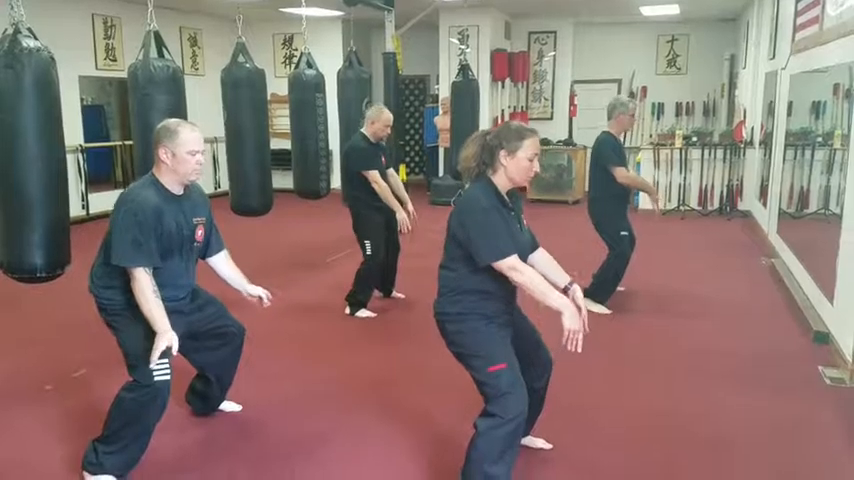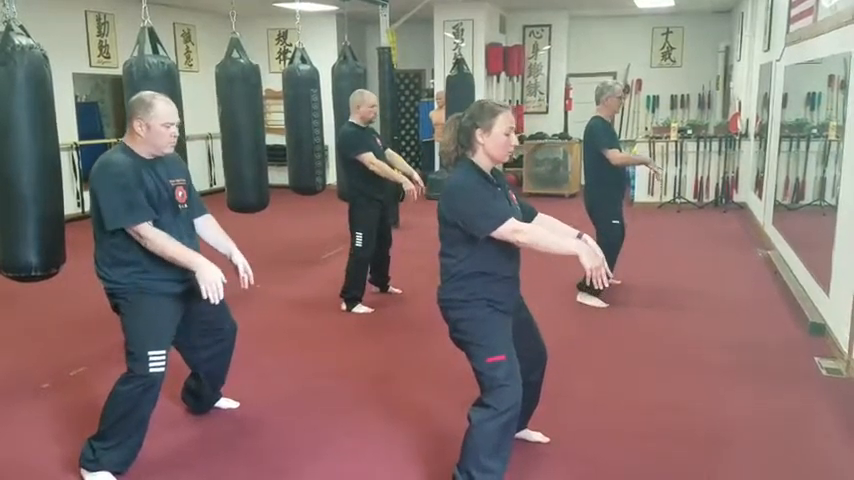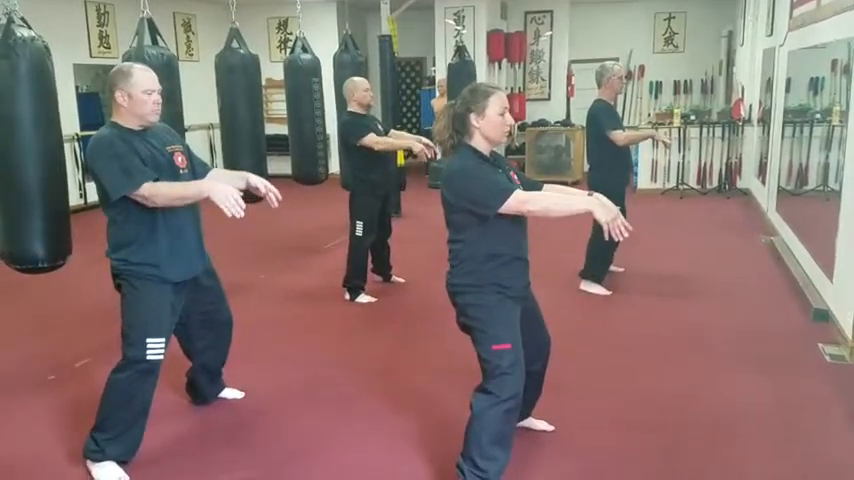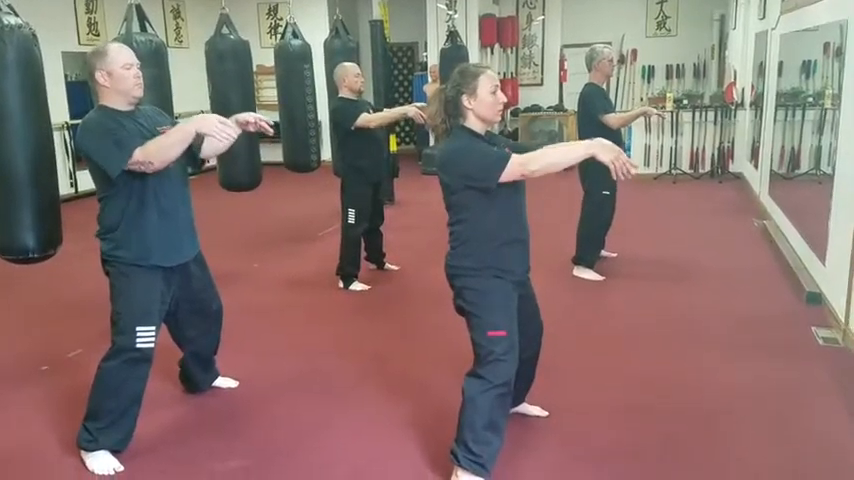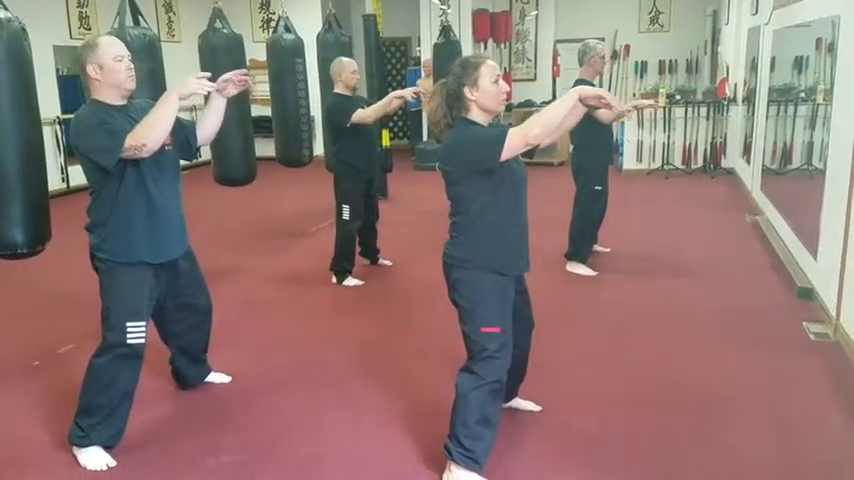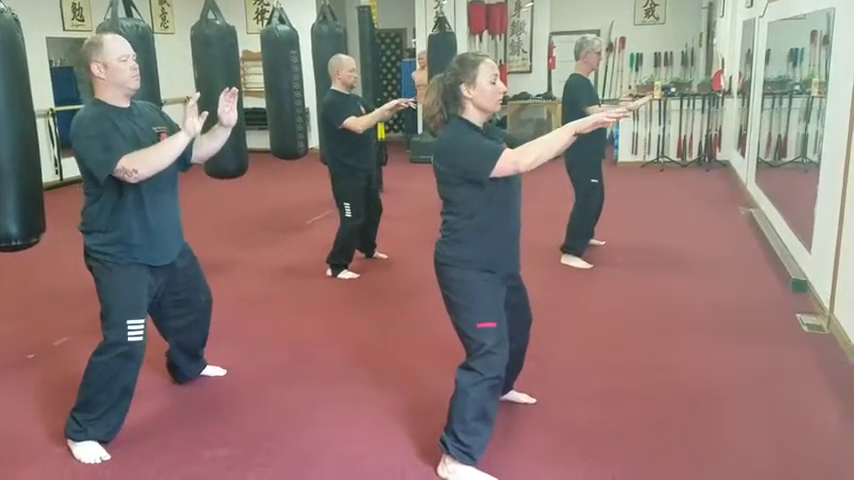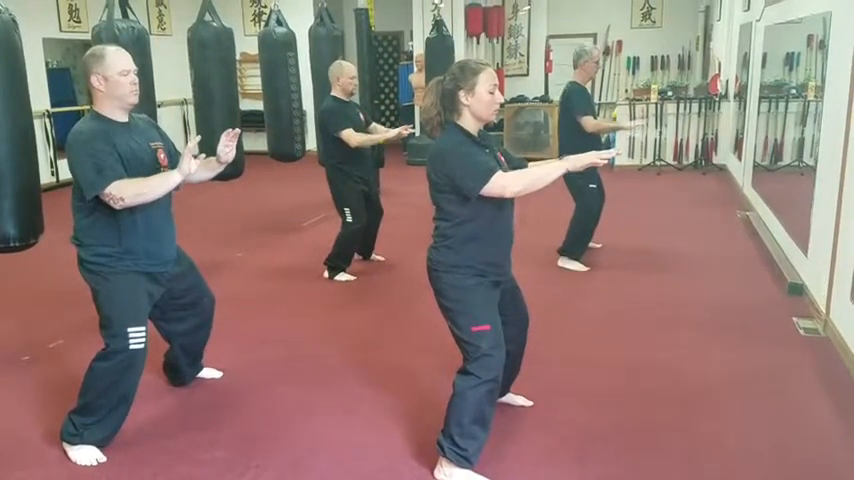
dt=0.7s
person 1, frame 1
left shoulder: (196, 196)
right shoulder: (140, 204)
left elbow: (215, 251)
right elbow: (139, 275)
left wrist: (245, 286)
right wrist: (163, 328)
left hip: (181, 294)
right hip: (127, 300)
left knee: (229, 333)
right knee: (153, 381)
left ankle: (205, 399)
person 1, frame 2
left shoulder: (173, 163)
right shoulder: (114, 169)
left elbow: (200, 216)
right elbow: (144, 233)
left wrist: (233, 252)
right wrist: (200, 264)
left hip: (184, 275)
right hip: (139, 285)
left knee: (220, 331)
right knee: (147, 371)
left ankle: (202, 397)
person 1, frame 3
left shoulder: (165, 134)
right shoulder: (106, 145)
left elbow: (203, 174)
right elbow: (149, 194)
left wrist: (242, 178)
right wrist: (209, 189)
left hip: (192, 261)
right hip: (146, 271)
left knee: (215, 325)
right knee: (142, 360)
left ankle: (207, 387)
person 1, frame 4
left shoulder: (154, 115)
right shoulder: (96, 127)
left elbow: (199, 152)
right elbow: (146, 160)
left wrist: (233, 126)
right wrist: (195, 124)
left hip: (181, 247)
right hip: (135, 257)
left knee: (204, 314)
right knee: (133, 348)
left ankle: (200, 375)
right ankle: (96, 442)
person 1, frame 5
left shoulder: (146, 107)
right shoulder: (89, 121)
left elbow: (197, 139)
right elbow: (141, 145)
left wrist: (218, 97)
right wrist: (176, 94)
left hip: (171, 243)
right hip: (125, 255)
left knee: (193, 311)
right knee: (123, 344)
left ankle: (192, 371)
right ankle: (87, 437)
person 1, frame 6
left shoulder: (150, 113)
right shoulder: (90, 123)
left elbow: (192, 156)
right elbow: (132, 169)
left wrist: (224, 126)
right wrist: (184, 132)
left hip: (168, 245)
right hip: (120, 254)
left knee: (195, 305)
right knee: (124, 342)
left ankle: (188, 366)
right ankle: (84, 431)
person 1, frame 7
left shoulder: (146, 126)
right shoulder: (87, 137)
left elbow: (183, 173)
right elbow: (118, 195)
left wrist: (217, 162)
right wrist: (177, 173)
left hip: (163, 253)
right hip: (114, 263)
left knee: (198, 306)
right knee: (126, 348)
left ankle: (184, 368)
right ankle: (80, 435)
person 2, frame 1
left shoulder: (509, 199)
right shoulder: (476, 205)
left elbow: (534, 251)
right elbow: (513, 268)
left wrist: (571, 287)
right wrist: (563, 306)
left hip: (500, 307)
right hip: (469, 315)
left knee: (538, 366)
right knee: (508, 401)
left ankle: (516, 433)
person 2, frame 2
left shoulder: (493, 179)
right shoulder: (462, 187)
left elbow: (535, 218)
right elbow: (517, 233)
left wrist: (581, 236)
right wrist: (578, 249)
left hip: (503, 295)
right hip: (472, 303)
left knee: (532, 359)
right knee: (503, 391)
left ankle: (513, 426)
person 2, frame 3
left shoulder: (495, 162)
right shoulder: (463, 171)
left elbow: (541, 188)
right elbow: (526, 203)
left wrist: (591, 196)
right wrist: (590, 204)
left hip: (511, 281)
right hip: (482, 289)
left knee: (536, 348)
right knee: (504, 377)
left ankle: (517, 414)
person 2, frame 4
left shoulder: (491, 142)
right shoulder: (459, 151)
left elbow: (537, 153)
right elbow: (528, 167)
left wrist: (593, 146)
right wrist: (592, 147)
left hip: (508, 266)
right hip: (480, 273)
left knee: (528, 335)
right knee: (497, 361)
left ankle: (510, 400)
person 2, frame 5
left shoulder: (492, 134)
right shoulder: (462, 142)
left elbow: (546, 136)
right elbow: (530, 135)
left wrist: (583, 103)
right wrist: (577, 93)
left hip: (504, 263)
right hip: (476, 268)
left knee: (518, 331)
right knee: (489, 356)
left ankle: (504, 394)
person 2, frame 6
left shoulder: (488, 133)
right shoulder: (455, 142)
left elbow: (525, 152)
right elbow: (520, 161)
left wrist: (581, 127)
right wrist: (576, 126)
left hip: (497, 261)
right hip: (467, 266)
left knee: (516, 326)
right knee: (487, 351)
left ankle: (498, 389)
person 2, frame 7
left shoulder: (482, 142)
right shoulder: (450, 150)
left elbow: (522, 169)
right elbow: (507, 186)
left wrist: (573, 161)
right wrist: (570, 163)
left hip: (491, 265)
right hip: (461, 272)
left knee: (515, 325)
right knee: (485, 356)
left ankle: (496, 391)
person 3, frame 1
left shoulder: (612, 141)
right shoulder: (606, 142)
left elbow: (625, 173)
right elbow: (622, 177)
left wrist: (646, 188)
right wrist: (650, 190)
left hip: (613, 206)
right hip: (604, 207)
left knee: (627, 243)
right knee: (621, 251)
left ankle: (605, 282)
right ankle: (592, 298)
person 3, frame 2
left shoulder: (604, 125)
right shoulder: (597, 126)
left elbow: (615, 158)
right elbow: (615, 158)
left wrist: (639, 164)
right wrist: (646, 160)
left hip: (608, 193)
right hip: (600, 195)
left knee: (615, 235)
right knee: (609, 240)
right ankle: (587, 290)
person 3, frame 3
left shoulder: (607, 107)
right shoulder: (600, 109)
right elbow: (620, 138)
right wrist: (651, 134)
left hip: (613, 177)
right hip: (604, 178)
right knee: (605, 226)
left ankle: (603, 263)
right ankle: (589, 278)
person 3, frame 4
left shoulder: (598, 91)
right shoulder: (591, 93)
left elbow: (610, 122)
right elbow: (613, 122)
left wrist: (637, 116)
right wrist: (642, 110)
left hip: (603, 161)
right hip: (595, 163)
left knee: (604, 208)
right knee: (594, 209)
left ankle: (595, 248)
right ankle: (582, 263)
person 3, frame 5
left shoulder: (589, 86)
right shoulder: (582, 88)
left elbow: (603, 116)
right elbow: (606, 116)
left wrist: (627, 108)
right wrist: (634, 105)
left hip: (595, 156)
right hip: (587, 158)
left knee: (597, 202)
right knee: (587, 204)
left ankle: (588, 243)
right ankle: (574, 259)
person 3, frame 6
left shoulder: (582, 82)
right shoulder: (576, 84)
left elbow: (595, 112)
right elbow: (596, 114)
left wrist: (618, 108)
right wrist: (628, 108)
left hip: (588, 153)
right hip: (580, 154)
left knee: (595, 196)
right knee: (586, 199)
left ankle: (585, 236)
right ankle: (570, 252)
person 3, frame 7
left shoulder: (579, 90)
right shoulder: (574, 92)
left elbow: (590, 125)
right elbow: (590, 125)
left wrist: (615, 126)
right wrist: (621, 125)
left knee: (596, 199)
right knee: (588, 204)
left ankle: (582, 239)
right ankle: (568, 255)
person 4, frame 1
left shoulder: (377, 145)
right shoulder: (358, 147)
left elbow: (391, 175)
right elbow: (376, 182)
left wrist: (407, 202)
right wrist: (398, 210)
left hip: (381, 206)
right hip: (365, 209)
left knee: (392, 247)
right knee: (374, 256)
left ankle: (385, 288)
right ankle: (355, 304)
person 4, frame 2
left shoulder: (370, 131)
right shoulder: (349, 134)
left elbow: (390, 154)
right elbow: (372, 164)
left wrist: (412, 173)
right wrist: (403, 181)
left hip: (380, 198)
right hip: (363, 201)
left knee: (383, 243)
right knee: (362, 249)
left ankle: (381, 282)
right ankle: (350, 300)
person 4, frame 3
left shoulder: (370, 119)
right shoulder: (349, 122)
left elbow: (393, 133)
right elbow: (377, 144)
left wrist: (418, 138)
right wrist: (411, 145)
left hip: (381, 186)
right hip: (364, 190)
left knee: (382, 232)
right knee: (362, 237)
left ankle: (383, 272)
right ankle: (353, 289)
person 4, frame 4
left shoulder: (363, 104)
right shoulder: (341, 109)
left elbow: (385, 115)
right elbow: (372, 122)
left wrist: (409, 108)
right wrist: (405, 111)
left hip: (373, 173)
right hip: (356, 176)
left knee: (375, 220)
right knee: (354, 225)
left ankle: (377, 259)
right ankle: (347, 277)
person 4, frame 5
left shoulder: (358, 100)
right shoulder: (336, 105)
left elbow: (386, 110)
right elbow: (368, 117)
left wrist: (402, 98)
right wrist: (393, 94)
left hip: (368, 170)
right hip: (349, 173)
left knee: (370, 215)
right knee: (349, 221)
left ankle: (371, 255)
right ankle: (340, 272)
person 4, frame 6
left shoulder: (355, 99)
right shoulder: (331, 103)
left elbow: (378, 117)
right elbow: (358, 126)
left wrist: (394, 108)
right wrist: (385, 107)
left hip: (365, 167)
right hip: (346, 171)
left knee: (373, 209)
right knee: (353, 218)
left ankle: (368, 248)
right ankle: (336, 265)
person 4, frame 7
left shoulder: (353, 106)
right shoulder: (330, 110)
left elbow: (372, 127)
right elbow: (353, 140)
left wrist: (394, 132)
right wrist: (389, 135)
left hip: (363, 171)
right hip: (343, 176)
left knee: (374, 212)
right knee: (355, 222)
left ankle: (365, 251)
right ankle: (334, 268)
